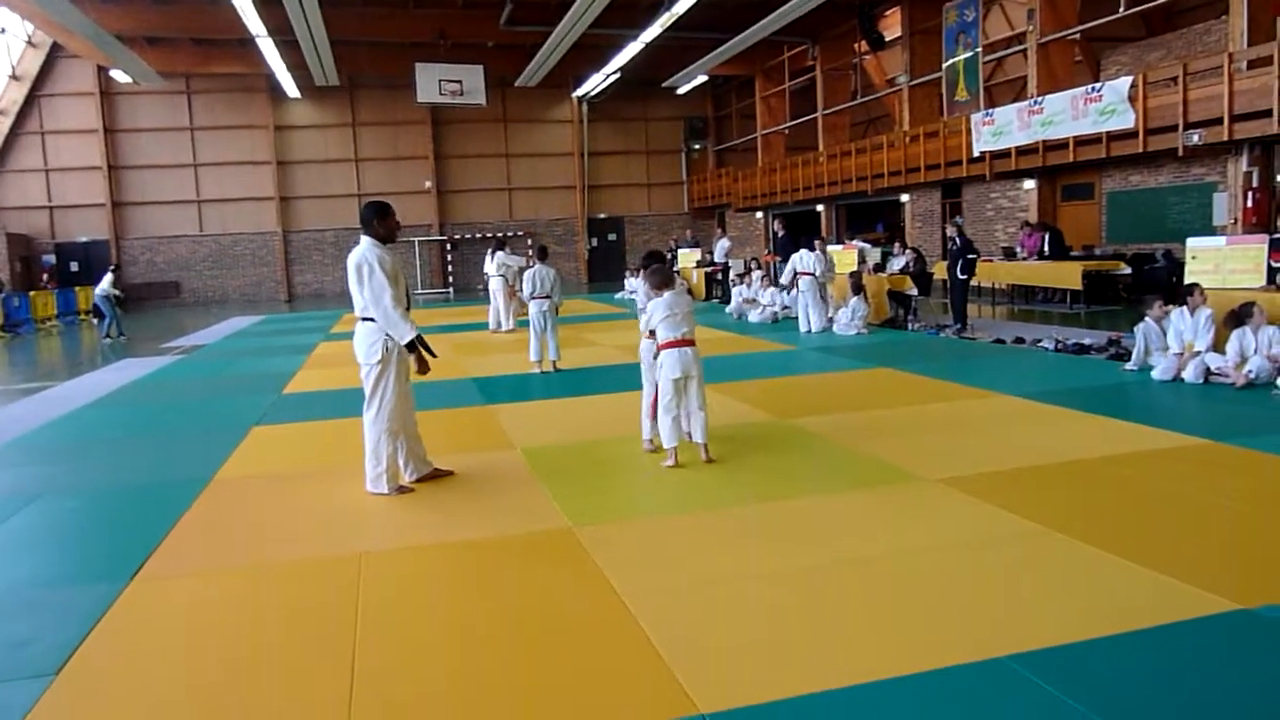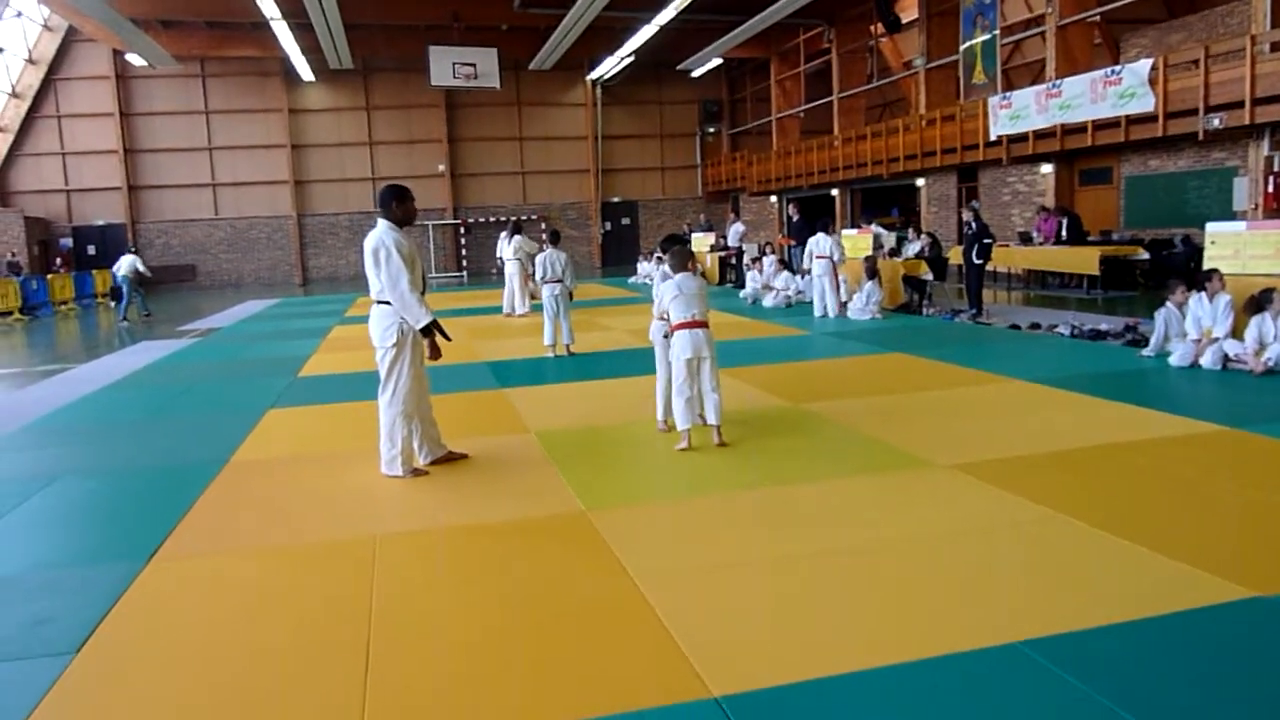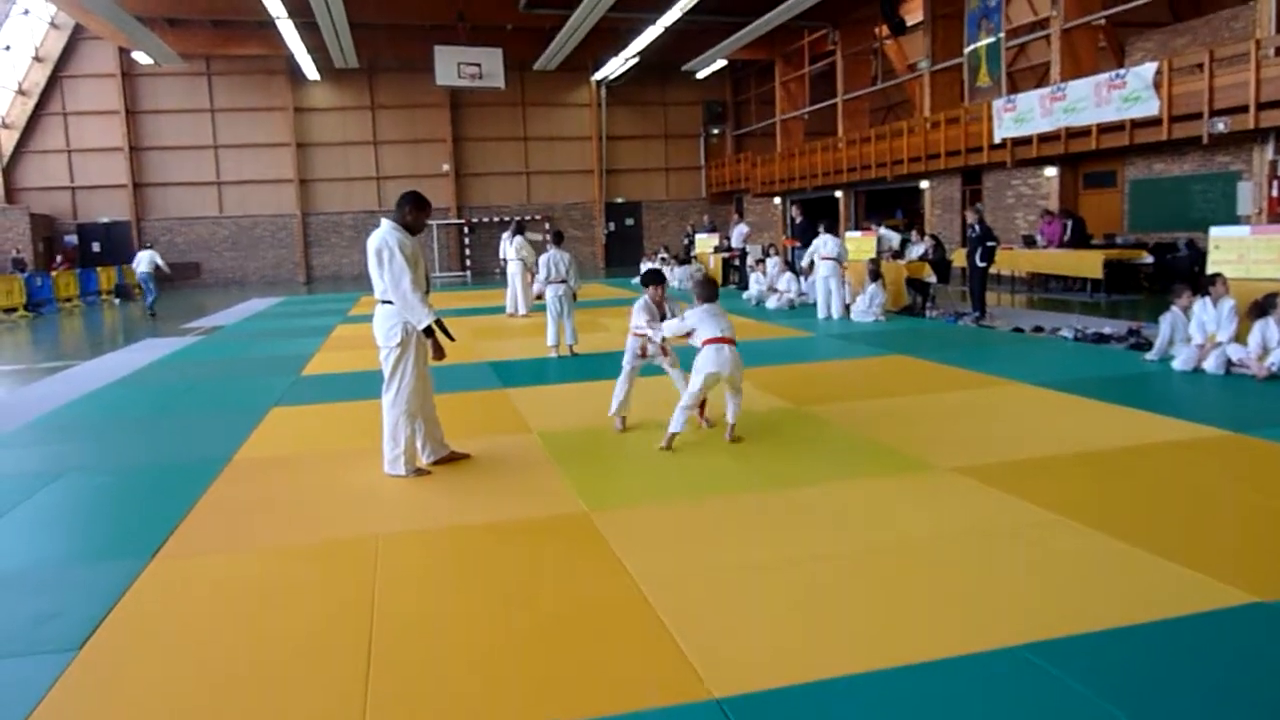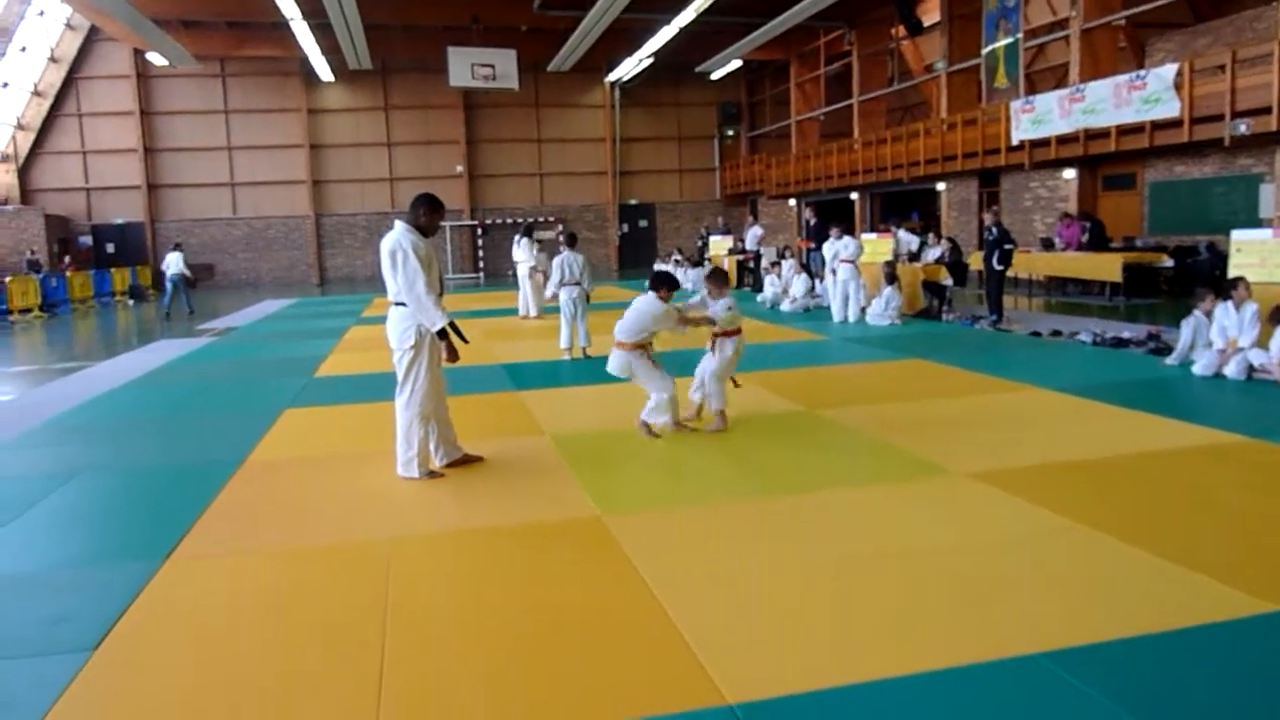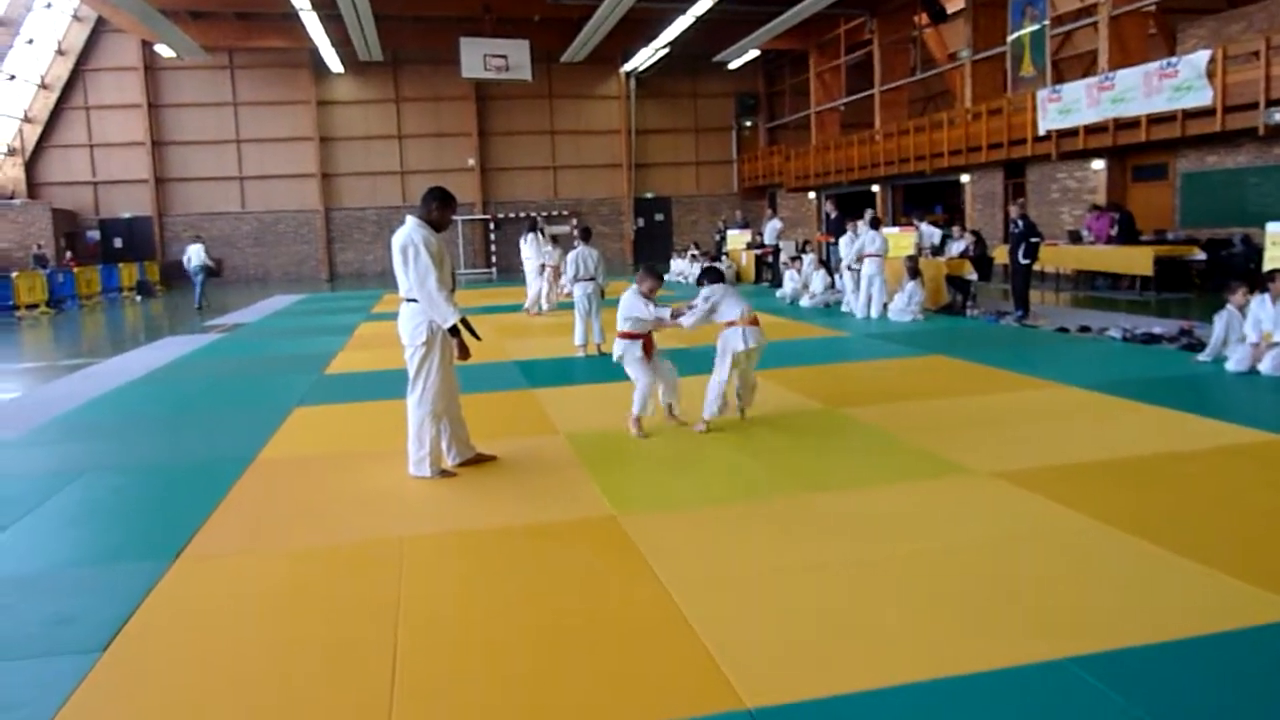
dt=0.4s
person 1, frame 1
left shoulder: (373, 253)
right shoulder: (370, 256)
right elbow: (387, 307)
left wrist: (410, 342)
right wrist: (416, 349)
left hip: (386, 338)
right hip: (380, 340)
left knee: (401, 408)
right knee: (383, 411)
left ankle: (418, 468)
right ankle: (382, 480)
person 1, frame 2
left shoulder: (389, 237)
right shoulder: (388, 240)
right elbow: (403, 291)
left wrist: (426, 324)
right wrist: (428, 333)
left hip: (402, 321)
right hip: (395, 323)
left knee: (416, 391)
right knee: (398, 394)
left ankle: (433, 451)
right ankle: (396, 463)
person 1, frame 3
left shoulder: (395, 237)
right shoulder: (390, 239)
right elbow: (405, 290)
left wrist: (428, 326)
right wrist: (431, 333)
left hip: (406, 321)
right hip: (400, 323)
left knee: (420, 391)
right knee: (402, 394)
left ankle: (435, 451)
right ankle: (399, 462)
person 1, frame 4
left shoulder: (408, 239)
right shoulder: (405, 241)
right elbow: (419, 293)
left wrist: (440, 331)
right wrist: (445, 336)
left hip: (420, 323)
right hip: (413, 325)
left knee: (433, 393)
right knee: (415, 396)
left ankle: (448, 453)
right ankle: (412, 465)
person 1, frame 5
left shoulder: (419, 234)
right shoulder: (416, 237)
right elbow: (431, 289)
left wrist: (452, 327)
right wrist: (456, 333)
left hip: (431, 320)
right hip: (425, 322)
left knee: (445, 391)
right knee: (427, 394)
left ankle: (460, 453)
right ankle: (424, 464)
person 2, frame 1
left shoulder: (655, 305)
right shoulder: (687, 299)
left elbow: (645, 327)
left hip: (670, 357)
right hip: (691, 354)
left knee: (668, 408)
right knee: (697, 405)
left ankle: (672, 455)
right ankle: (703, 450)
person 2, frame 2
left shoulder: (666, 286)
right shoulder: (701, 283)
left elbow: (657, 312)
left hip: (682, 338)
right hip: (703, 335)
left knee: (682, 390)
right knee: (710, 387)
left ankle: (685, 437)
right ankle: (717, 434)
person 2, frame 3
left shoulder: (694, 314)
right shoulder: (720, 312)
left elbow: (670, 328)
left wrist: (656, 334)
left hip: (711, 356)
right hip: (731, 355)
left knee: (688, 400)
right knee: (734, 392)
left ankle: (669, 439)
right ankle: (730, 431)
person 2, frame 4
left shoulder: (729, 302)
right shoulder: (705, 296)
left elbow: (721, 319)
right elbow: (690, 305)
left hip: (730, 343)
right hip: (717, 343)
right knee: (703, 373)
left ankle: (721, 418)
right ankle: (697, 411)
person 2, frame 5
left shoulder: (709, 292)
right shoulder: (727, 291)
left elbow: (693, 319)
right wrist: (688, 309)
left hip: (732, 336)
right hip: (753, 333)
left knee: (719, 379)
right knee: (745, 374)
left ankle: (706, 421)
right ankle: (742, 407)
person 3, frame 1
left shoulder: (674, 287)
right shoulder: (645, 293)
left elbow: (681, 312)
right elbow: (648, 321)
left hip: (673, 344)
right hip: (652, 345)
left knee: (680, 388)
right knee: (651, 392)
left ankle: (686, 429)
right ankle: (648, 437)
person 3, frame 2
left shoulder: (687, 274)
right shoulder: (662, 276)
left elbow: (693, 299)
right elbow: (662, 304)
left hip: (684, 328)
right hip: (664, 328)
left knee: (689, 372)
right knee: (665, 373)
left ankle: (695, 411)
right ankle: (661, 418)
person 3, frame 3
left shoulder: (667, 303)
right shoulder: (641, 307)
right elbow: (651, 329)
left hip: (658, 343)
right hip: (638, 343)
left knee: (679, 375)
right knee: (627, 375)
right ankle: (620, 415)
person 3, frame 4
left shoulder: (640, 301)
right shoulder: (662, 308)
right elbow: (678, 325)
right wrist: (703, 321)
left hip: (624, 351)
right hip: (630, 355)
left knee: (665, 384)
right knee: (665, 389)
left ankle: (674, 421)
right ankle: (644, 422)
person 3, frame 5
left shoulder: (647, 296)
right shoulder: (631, 297)
left elbow: (656, 310)
right elbow: (653, 313)
right wrist: (678, 312)
left hip: (642, 343)
right hip: (629, 345)
left knee: (668, 371)
right knee: (647, 381)
left ankle: (669, 412)
right ankle: (635, 419)
